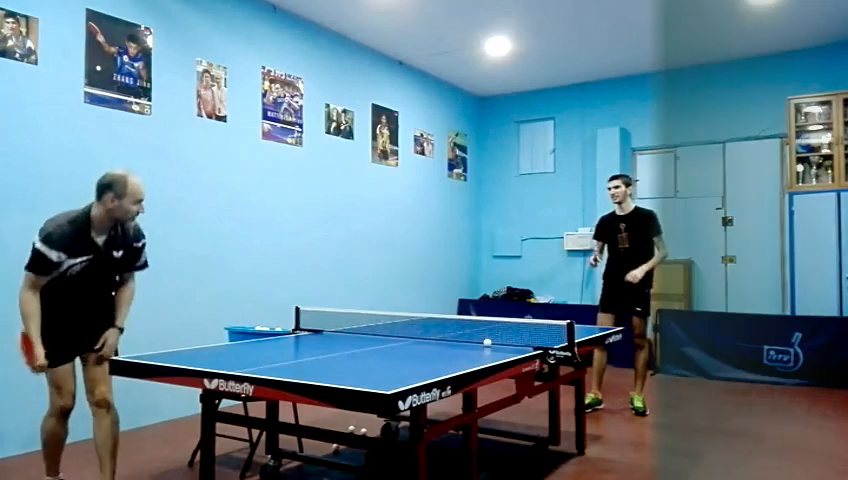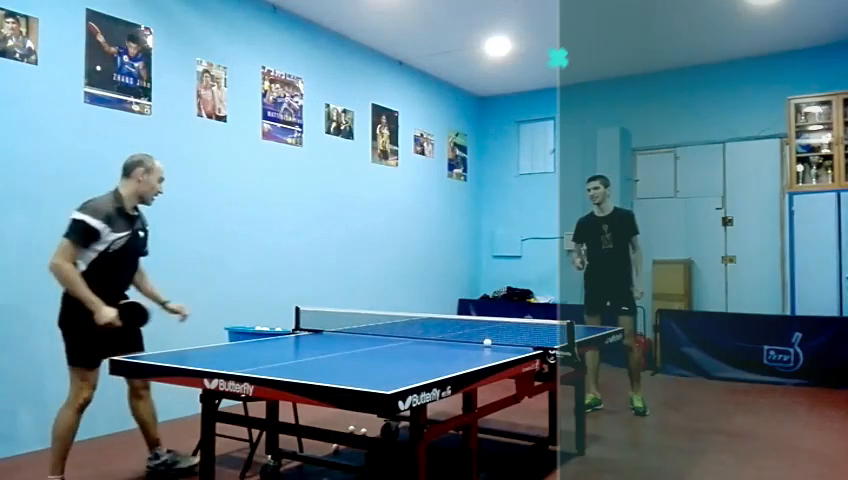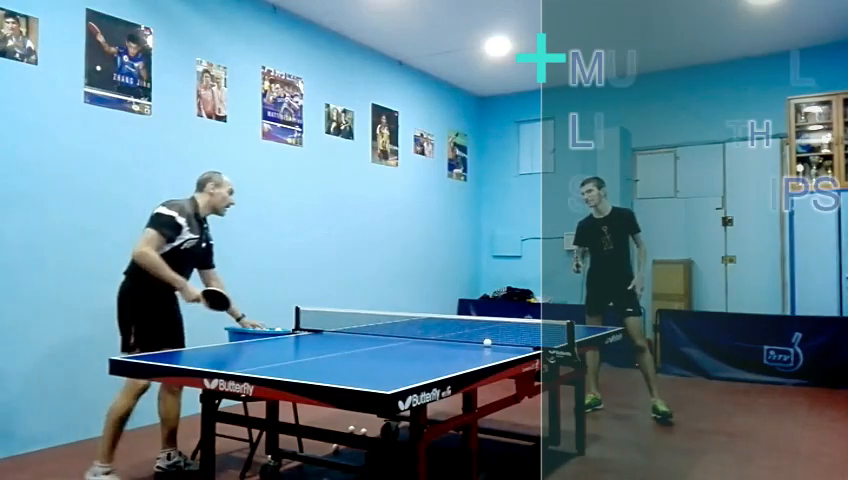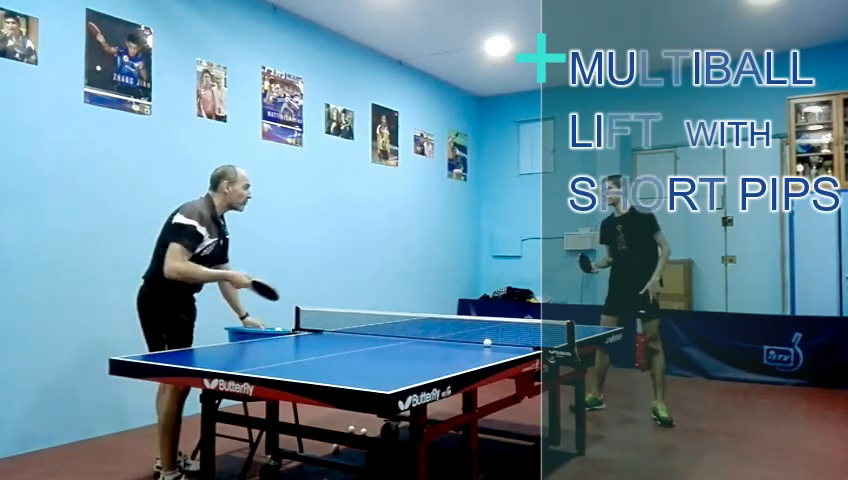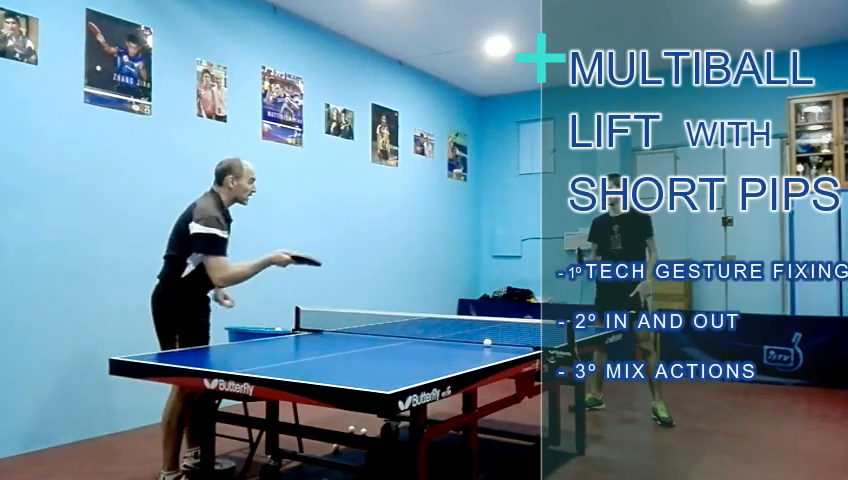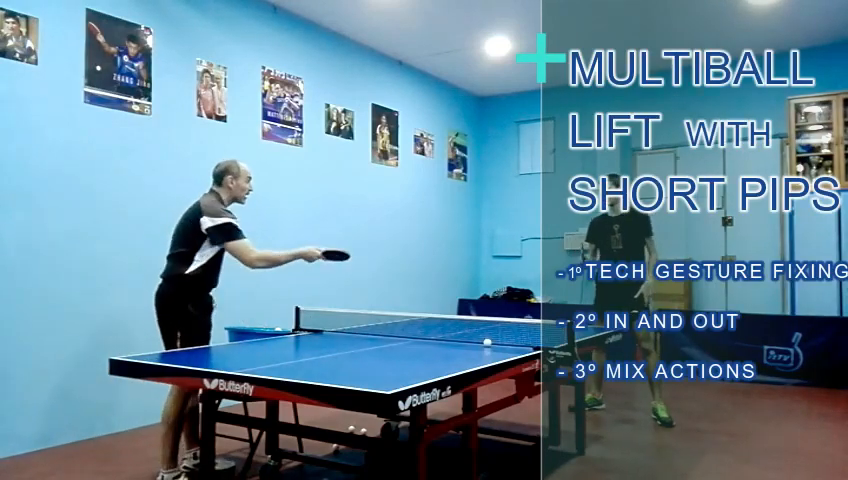
dt=0.5s
person 1, frame 1
left shoulder: (131, 235)
right shoulder: (58, 232)
right elbow: (30, 290)
left wrist: (116, 327)
right wrist: (36, 344)
left hip: (99, 316)
right hip: (57, 318)
left knee: (102, 400)
right knee: (62, 403)
person 1, frame 2
left shoulder: (138, 221)
right shoulder: (96, 211)
right elbow: (59, 263)
left wrist: (165, 303)
right wrist: (97, 308)
left hip: (120, 309)
right hip: (86, 313)
left knee: (140, 385)
right knee: (81, 396)
person 1, frame 3
left shoulder: (202, 233)
right shoulder: (174, 212)
left elbow: (212, 283)
right elbow: (141, 252)
left wrist: (240, 317)
right wrist: (183, 285)
left hip: (165, 304)
right hip: (139, 301)
right knee: (138, 383)
left ankle: (168, 454)
person 1, frame 4
left shoulder: (219, 226)
right shoulder: (192, 216)
left elbow: (223, 276)
right elbow: (173, 268)
left wrist: (243, 315)
right wrist: (228, 275)
left hip: (181, 304)
right hip: (160, 303)
left knee: (173, 381)
right knee: (177, 384)
person 1, frame 5
left shoulder: (216, 211)
right shoulder: (208, 216)
right elbow: (222, 275)
left wrist: (216, 291)
right wrist: (269, 260)
left hip: (191, 303)
right hip: (176, 305)
right knee: (184, 385)
left ankle: (194, 454)
person 1, frame 6
left shoulder: (208, 209)
right shoulder: (214, 212)
right elbow: (253, 259)
right wrist: (300, 253)
left hip: (190, 301)
right hip: (180, 302)
right knee: (184, 383)
person 2, frame 1
left shoulder: (647, 217)
right shoulder: (605, 221)
left elbow: (662, 251)
right elbow: (598, 250)
left wrist: (643, 269)
right wrist: (594, 258)
left hip: (639, 287)
right hip: (611, 286)
left knee: (639, 340)
left ankle: (638, 395)
right ankle: (595, 394)
person 2, frame 2
left shoulder: (626, 216)
right shoulder: (584, 223)
left elbow: (636, 250)
right elbow: (576, 252)
left wrist: (639, 280)
right wrist: (578, 261)
left hip: (622, 285)
right hip: (594, 286)
left knee: (629, 342)
left ankle: (636, 394)
right ankle: (593, 394)
person 2, frame 3
left shoulder: (625, 215)
right shoulder: (584, 225)
left elbow: (641, 247)
right elbow: (580, 255)
left wrist: (640, 276)
right wrist: (577, 263)
left hip: (624, 286)
right hip: (596, 288)
left knee: (640, 343)
left ankle: (656, 400)
right ankle: (593, 395)
person 2, frame 4
left shoulder: (643, 215)
right shoulder: (606, 224)
left elbow: (665, 248)
left wrist: (655, 278)
right wrist: (596, 265)
left hip: (644, 288)
right hip: (617, 289)
left knee: (654, 345)
left ankle: (659, 404)
right ankle: (595, 395)
person 2, frame 5
left shoulder: (640, 218)
right shoulder: (599, 223)
left elbow: (653, 253)
left wrist: (646, 280)
left hip: (633, 290)
right hip: (606, 290)
left knee: (647, 346)
right knee: (600, 343)
left ankle: (657, 404)
right ankle: (595, 396)
person 2, frame 6
left shoulder: (639, 218)
right shoulder: (597, 223)
left elbow: (652, 252)
right elbow: (592, 255)
left wrist: (649, 280)
right wrist: (587, 262)
left hip: (634, 290)
right hip: (606, 291)
left knee: (647, 345)
right knee: (599, 343)
left ankle: (657, 404)
right ankle: (595, 395)
